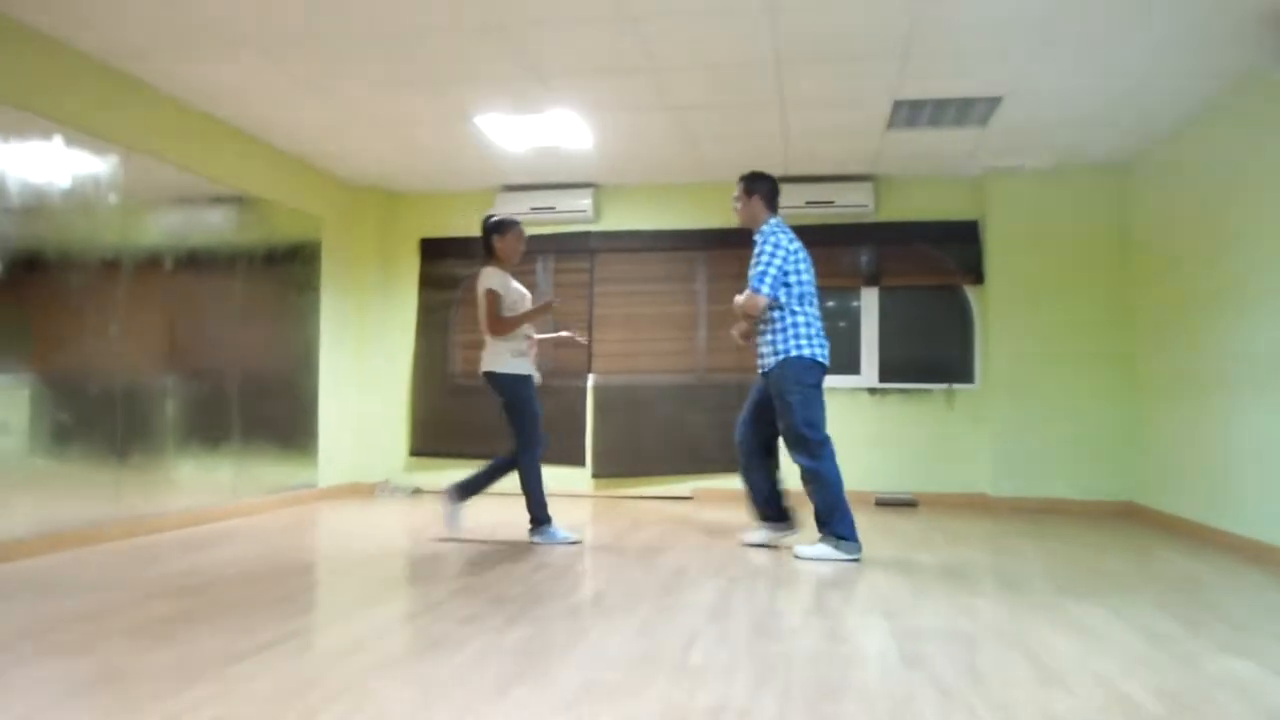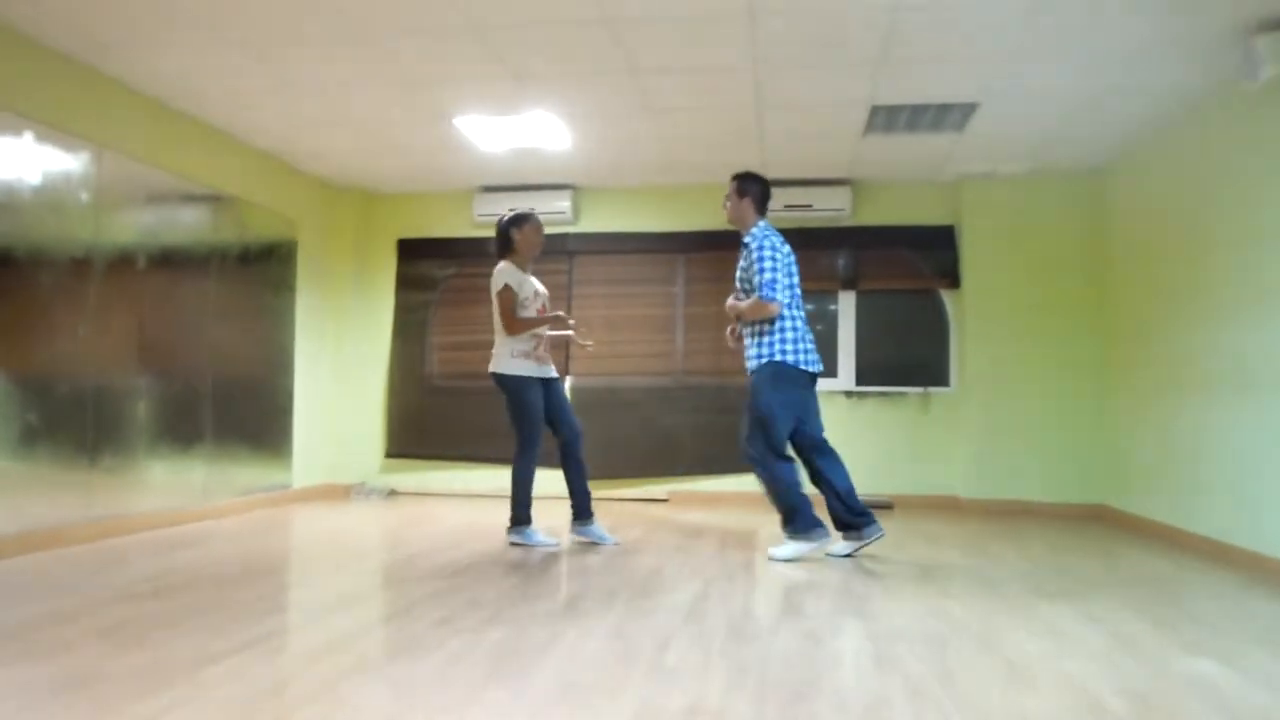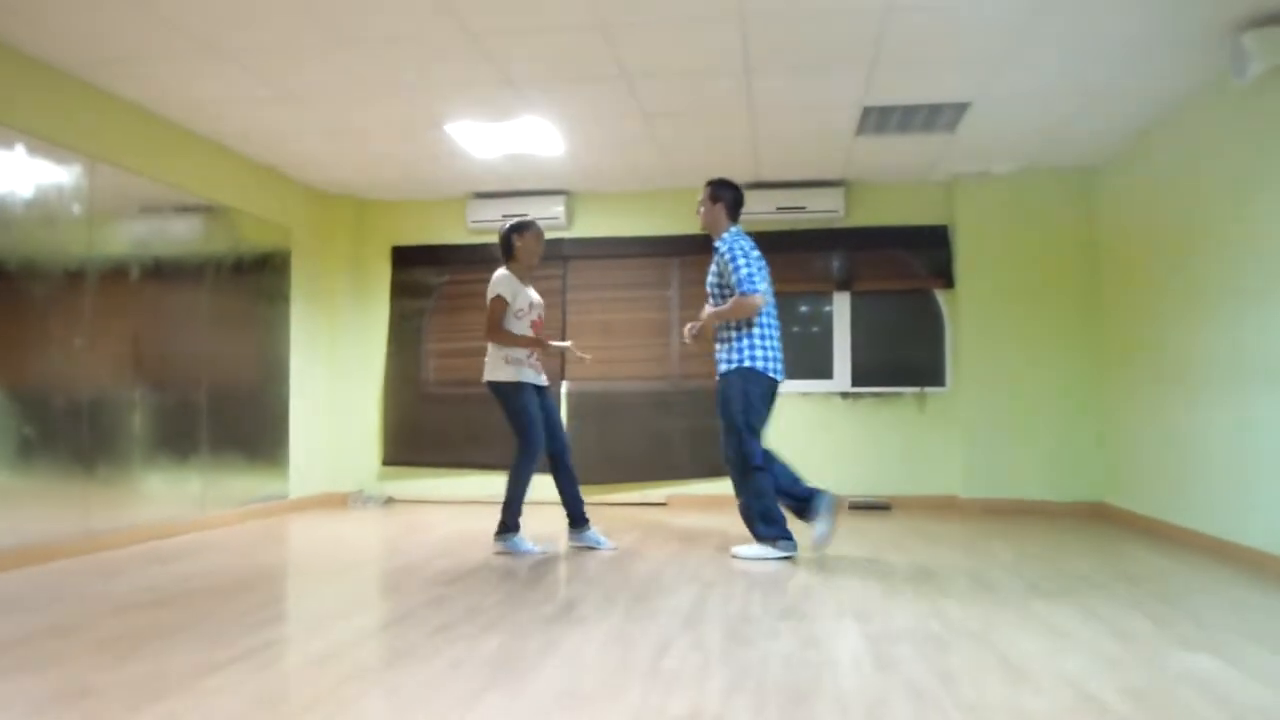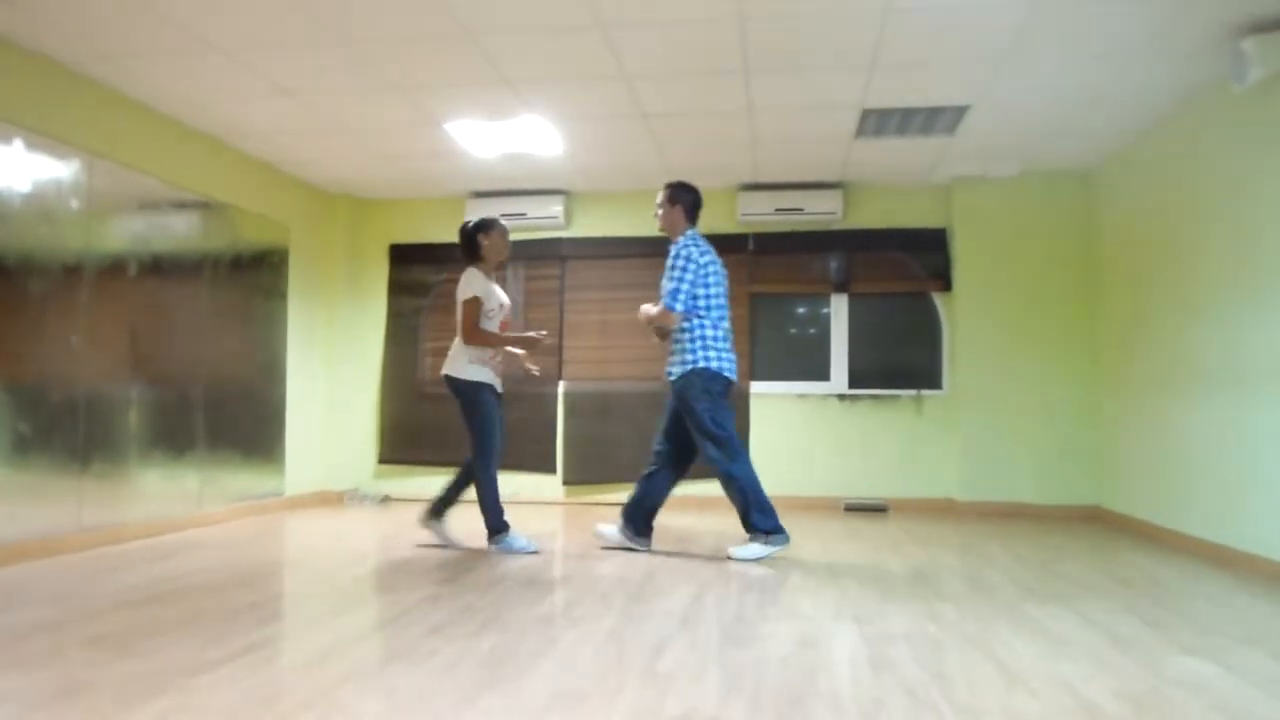
dt=0.3s
person 1, frame 1
left shoulder: (771, 240)
right shoulder: (780, 239)
left elbow: (754, 302)
left wrist: (740, 303)
right wrist: (752, 326)
left hip: (793, 356)
right hip: (784, 358)
left knee: (808, 445)
right knee: (752, 434)
left ankle: (839, 537)
right ankle: (775, 518)
person 1, frame 2
left shoulder: (761, 243)
right shoulder: (763, 242)
left elbow: (768, 304)
left wrist: (734, 309)
right wrist: (742, 325)
left hip: (778, 359)
right hip: (793, 358)
left knee: (764, 447)
right knee: (811, 445)
left ankle: (805, 527)
right ankle: (859, 525)
person 1, frame 3
left shoulder: (733, 248)
right shoulder: (736, 248)
left elbow: (754, 301)
left wrist: (713, 316)
right wrist: (705, 325)
left hip: (745, 364)
right hip: (755, 363)
left knee: (742, 453)
right knee: (747, 451)
left ankle: (773, 537)
right ankle: (812, 503)
person 1, frame 4
left shoulder: (684, 252)
right shoulder: (701, 252)
left elbow: (670, 316)
left wrist: (648, 314)
right wrist: (665, 326)
left hip: (699, 366)
right hip: (699, 367)
left knee: (722, 450)
right knee: (669, 450)
left ankle: (767, 532)
right ankle: (635, 528)
person 2, frame 1
left shoulder: (506, 280)
right shoulder: (492, 276)
right elbow: (496, 328)
left wrist: (557, 336)
right wrist: (536, 312)
left hip: (517, 370)
right hip: (507, 370)
left knee: (525, 446)
right knee: (531, 443)
left ankle: (461, 493)
right ankle: (541, 525)
person 2, frame 2
left shoulder: (529, 277)
right shoulder: (506, 271)
right elbow: (510, 325)
left wrist: (562, 333)
right wrist: (549, 318)
left hip: (541, 369)
right hip: (514, 369)
left knee: (572, 436)
right knee: (531, 442)
left ankle: (583, 520)
right ankle: (520, 525)
person 2, frame 3
left shoulder: (526, 285)
right shoulder: (503, 280)
right elbow: (492, 332)
left wrist: (559, 347)
right wrist: (531, 340)
left hip: (532, 376)
right hip: (507, 376)
left knee: (559, 447)
right knee: (532, 446)
left ankle: (579, 527)
right ankle: (507, 532)
person 2, frame 4
left shoulder: (491, 283)
right shoulder: (474, 279)
right elbow: (471, 335)
left wrist: (515, 351)
right wrist: (518, 339)
left hip: (485, 377)
right hip: (469, 375)
left knee: (486, 451)
right knee: (488, 451)
left ankle: (436, 513)
right ankle: (499, 534)
